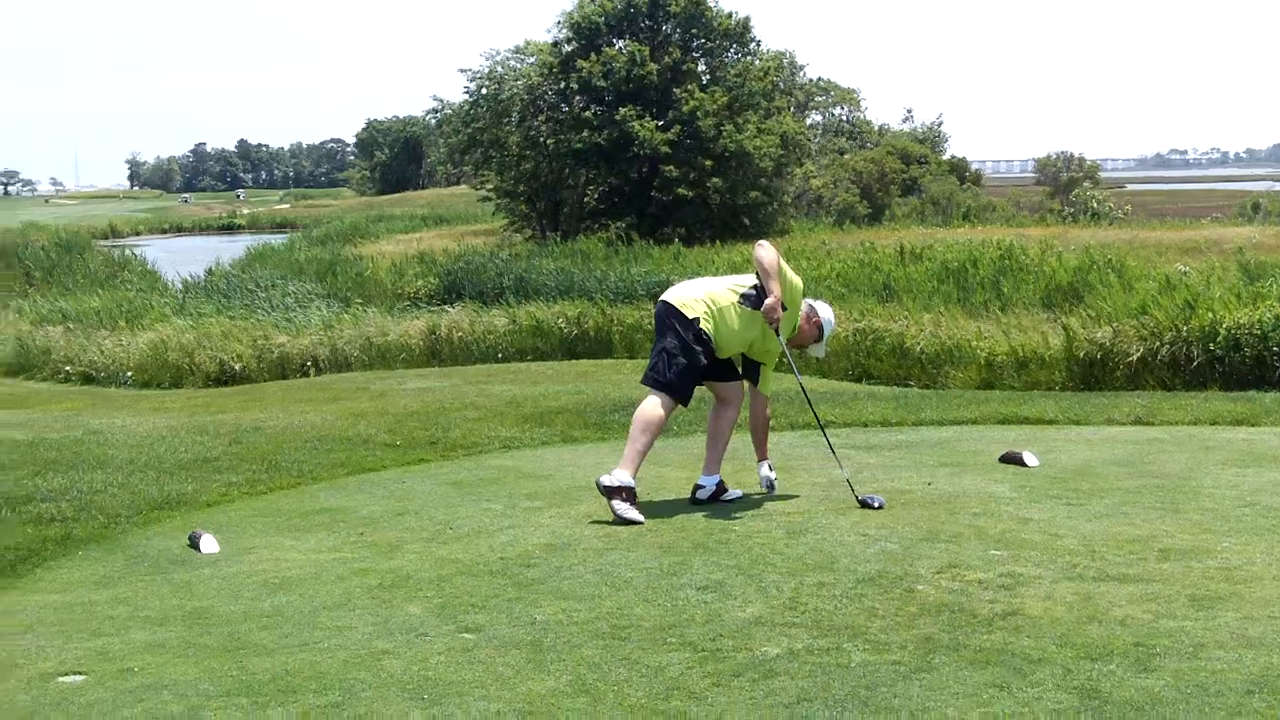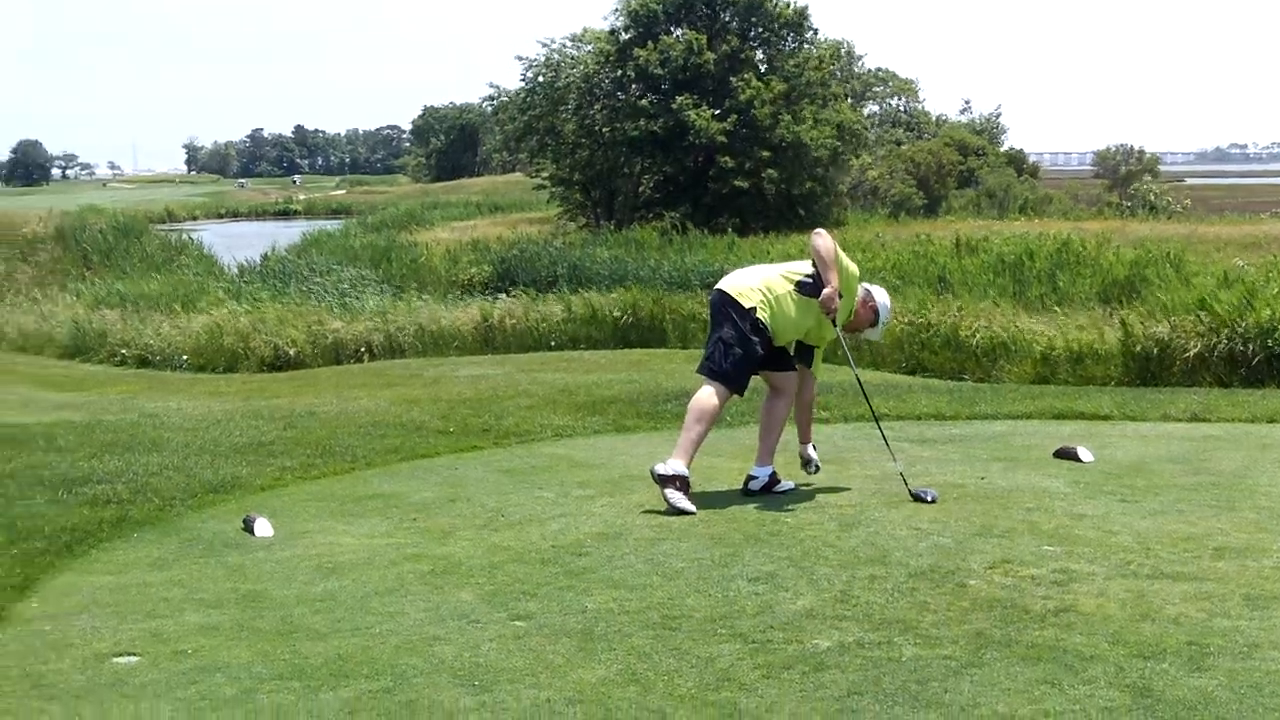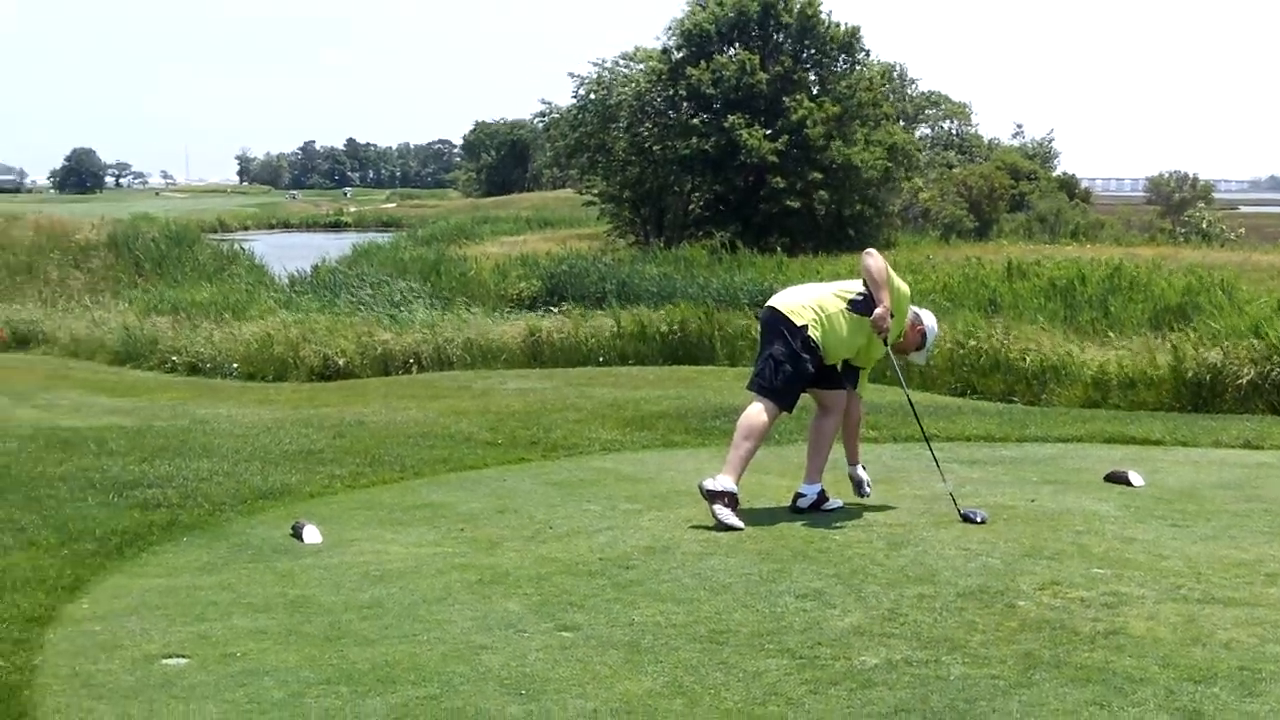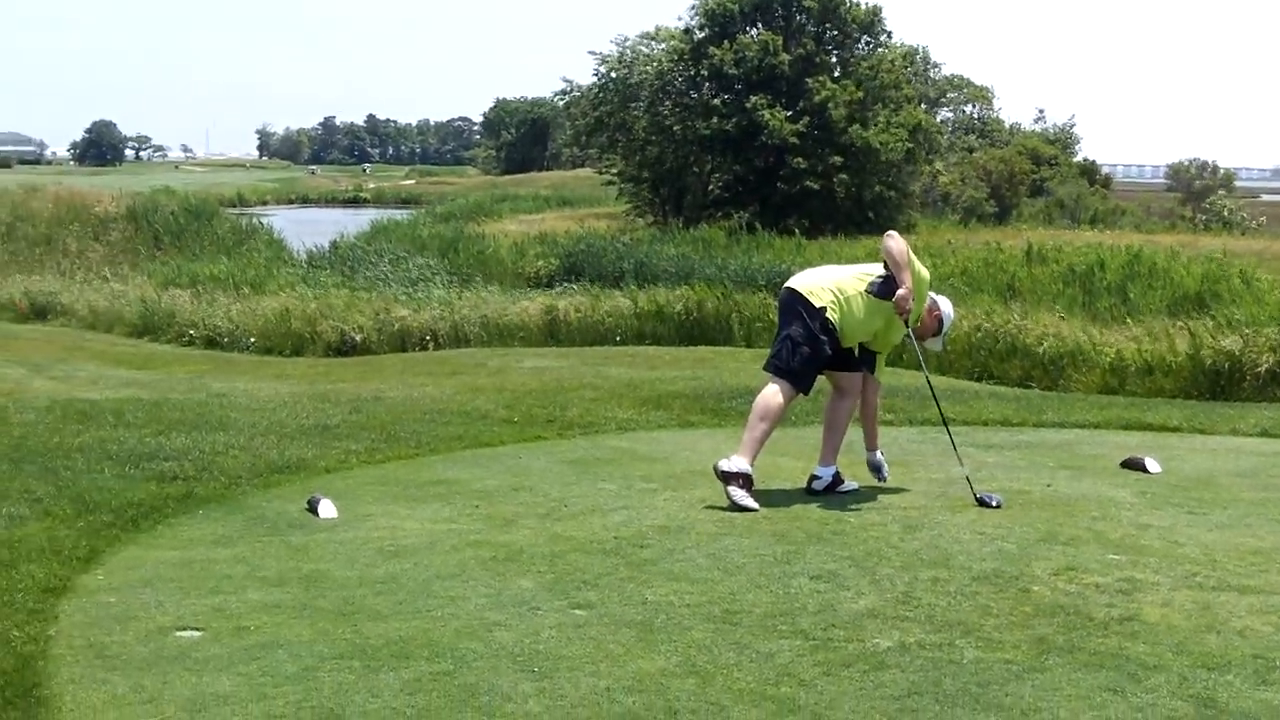
dt=0.2s
person 1, frame 1
left shoulder: (768, 347)
right shoulder: (793, 293)
left elbow: (760, 406)
right elbow: (762, 247)
left wrist: (763, 462)
right wrist: (774, 297)
right hip: (687, 310)
left knee: (732, 394)
right knee: (664, 397)
left ankle: (708, 483)
right ankle: (620, 482)
person 1, frame 2
left shoulder: (822, 330)
right shoulder: (849, 278)
left elbow: (805, 389)
right elbow: (818, 235)
left wrist: (805, 444)
right wrist: (831, 286)
right hip: (743, 299)
left knee: (786, 384)
right knee: (720, 386)
left ankle: (761, 474)
right ankle: (674, 471)
person 1, frame 3
left shoulder: (869, 350)
right shoulder: (900, 299)
left elbow: (851, 408)
right elbow: (870, 256)
left wrist: (854, 466)
right wrist: (883, 307)
right hip: (794, 317)
left knee: (835, 402)
right knee: (770, 403)
left ankle: (810, 492)
right ankle: (722, 488)
person 1, frame 4
left shoulder: (884, 335)
right shoulder: (919, 282)
left elbow: (869, 394)
right elbow: (891, 238)
left wrist: (873, 451)
right wrist: (905, 287)
right hip: (813, 298)
left knee: (851, 385)
right knee: (786, 385)
left ankle: (824, 474)
right ankle: (737, 469)
